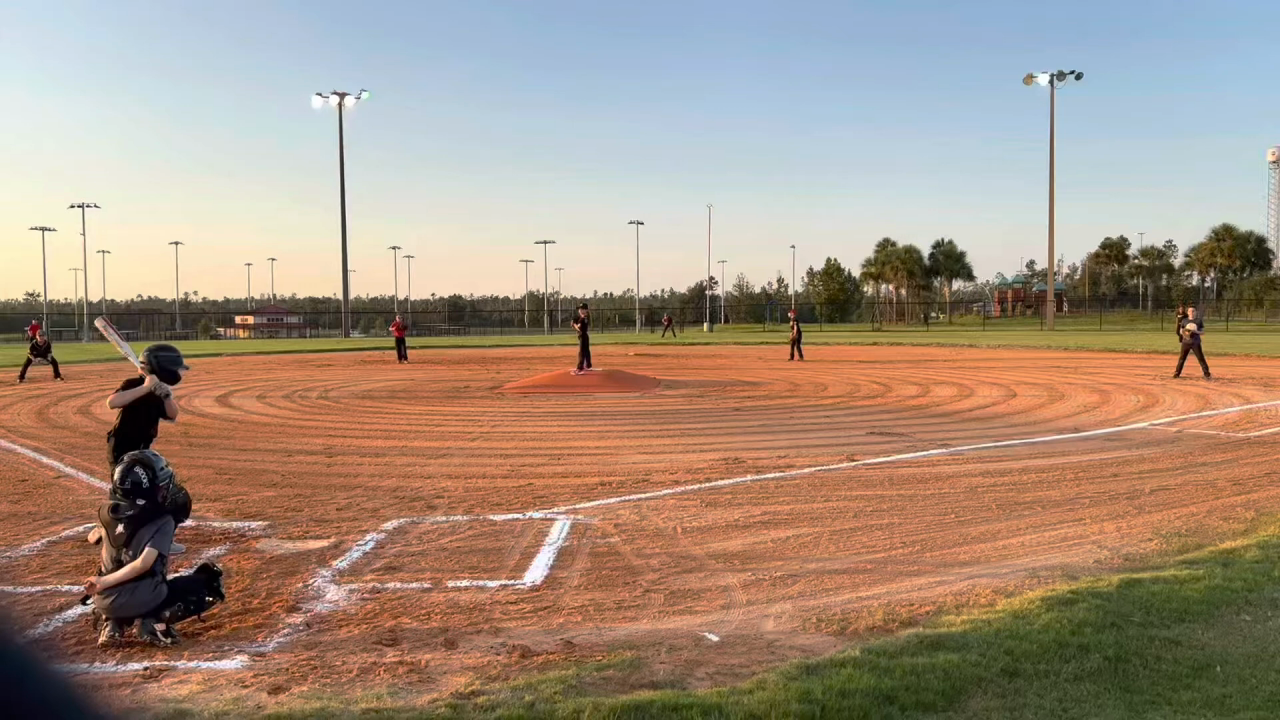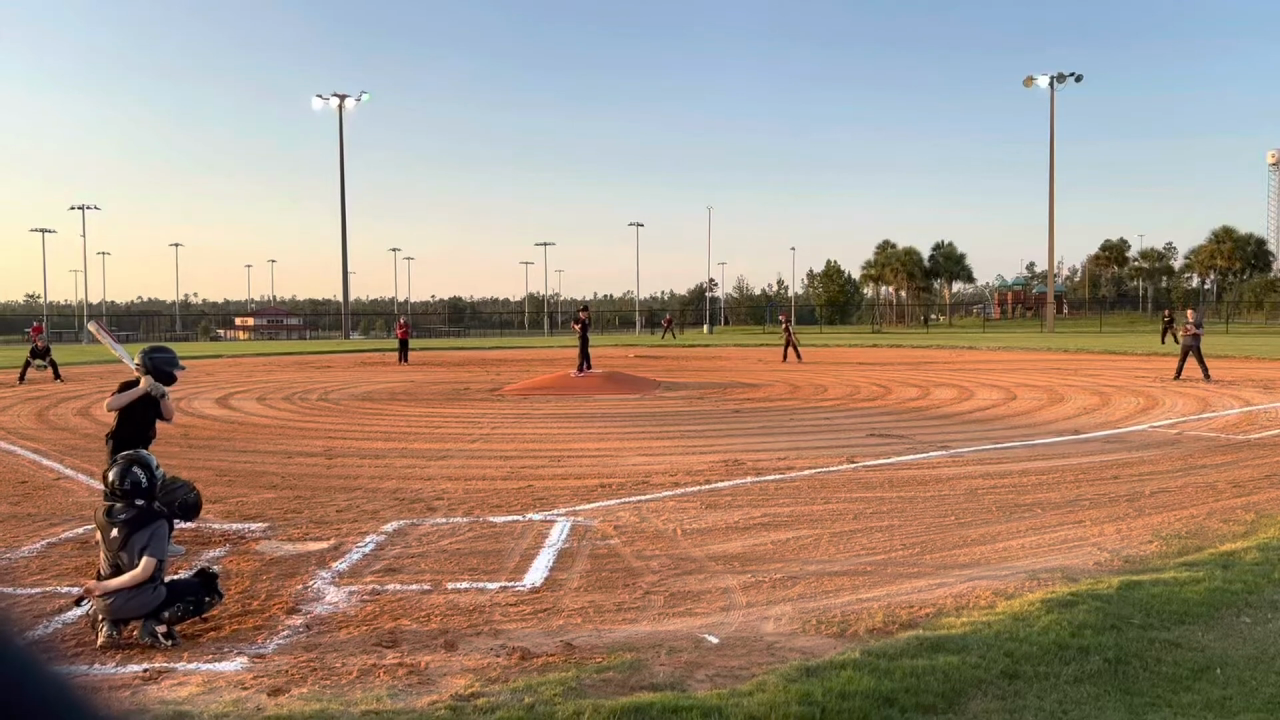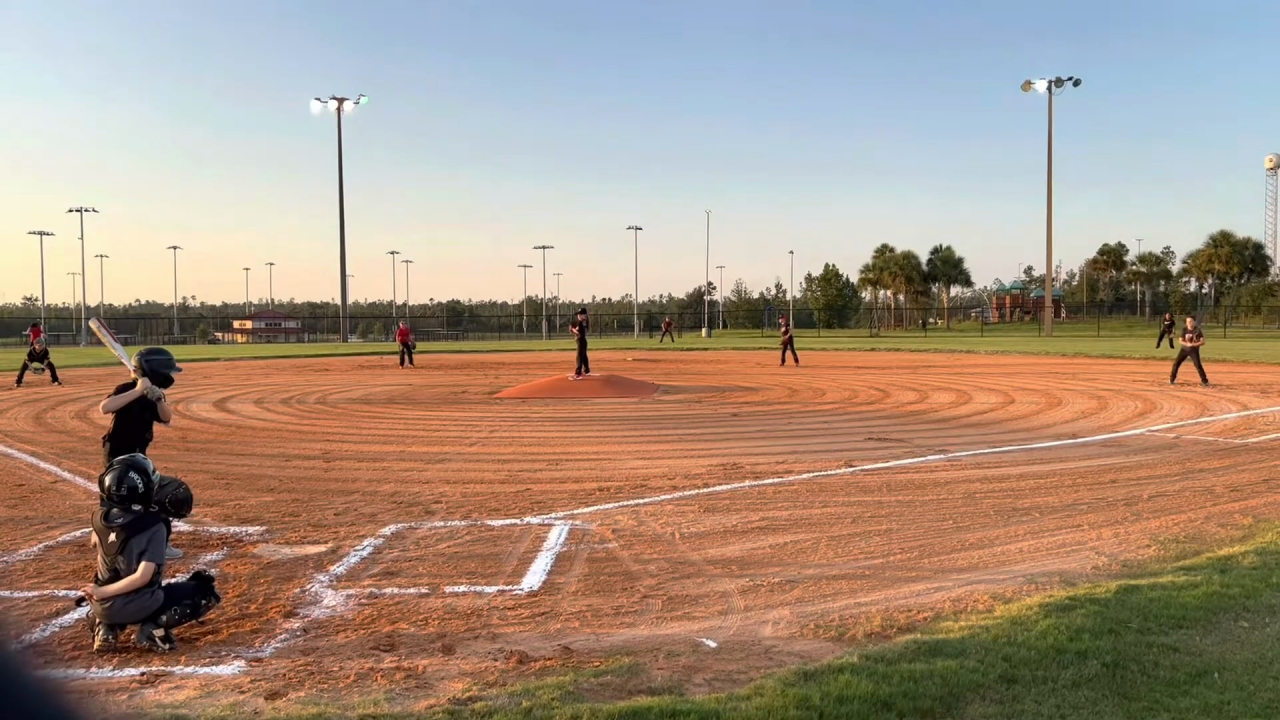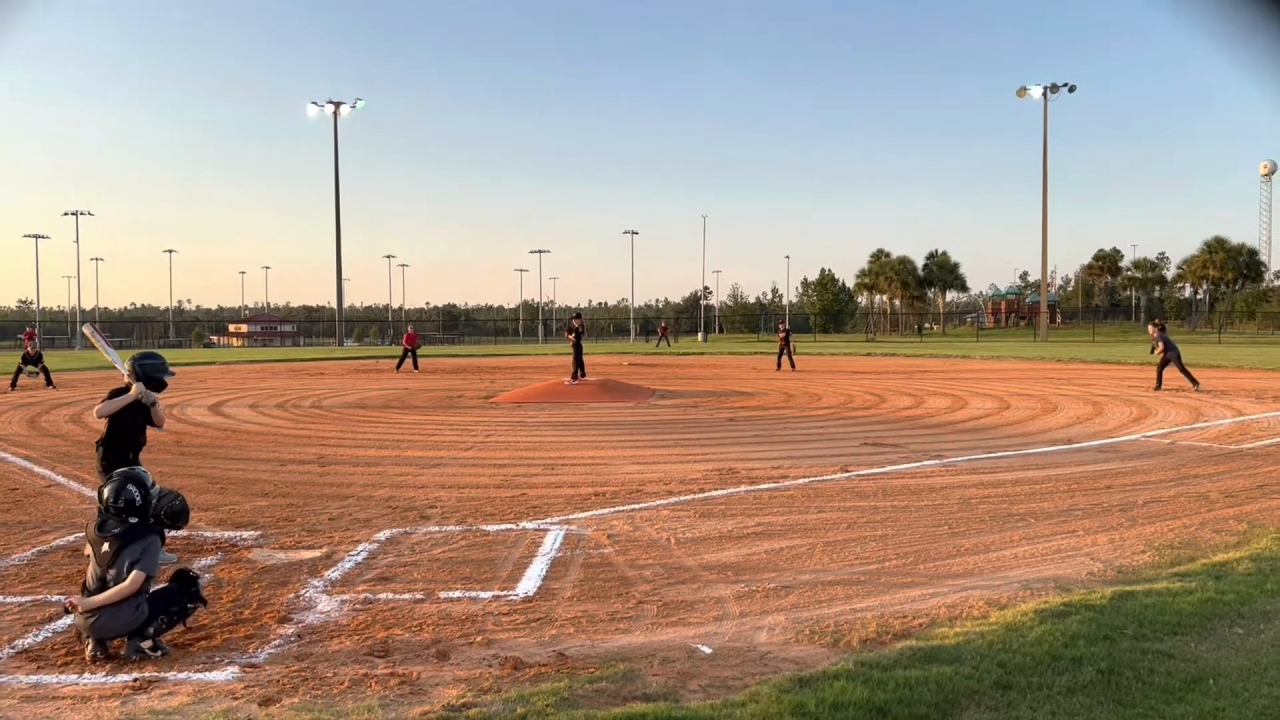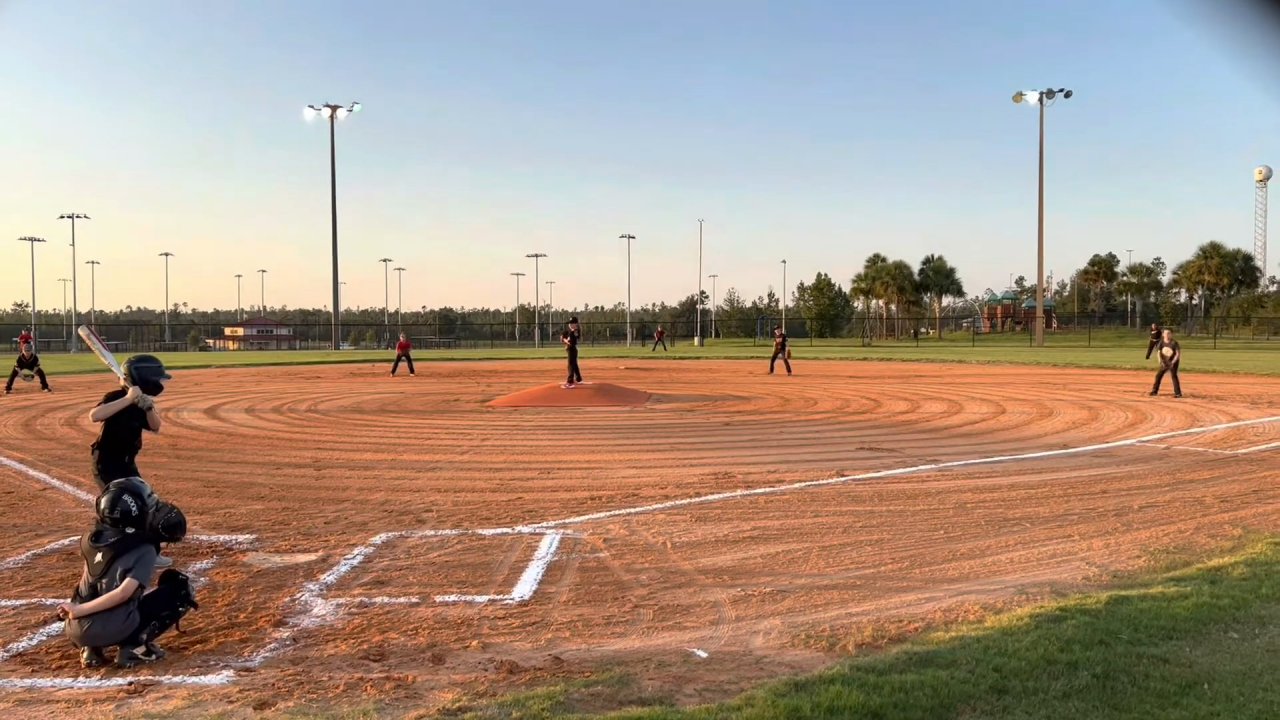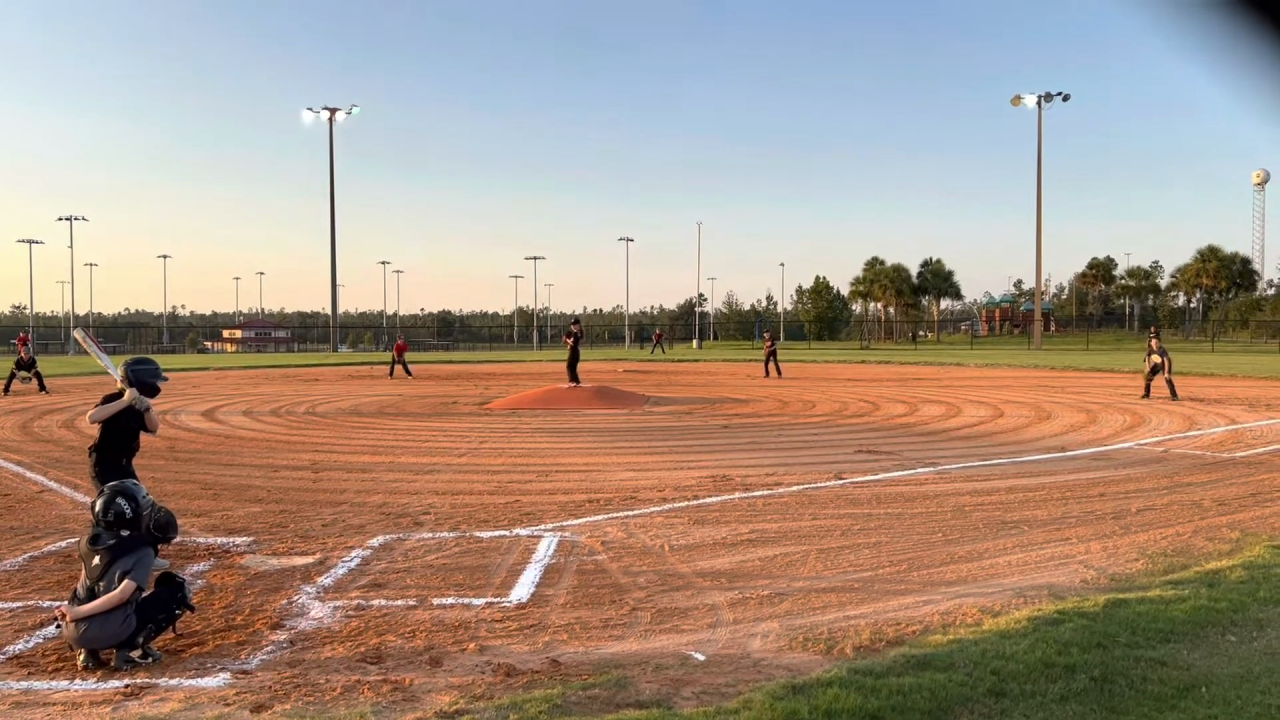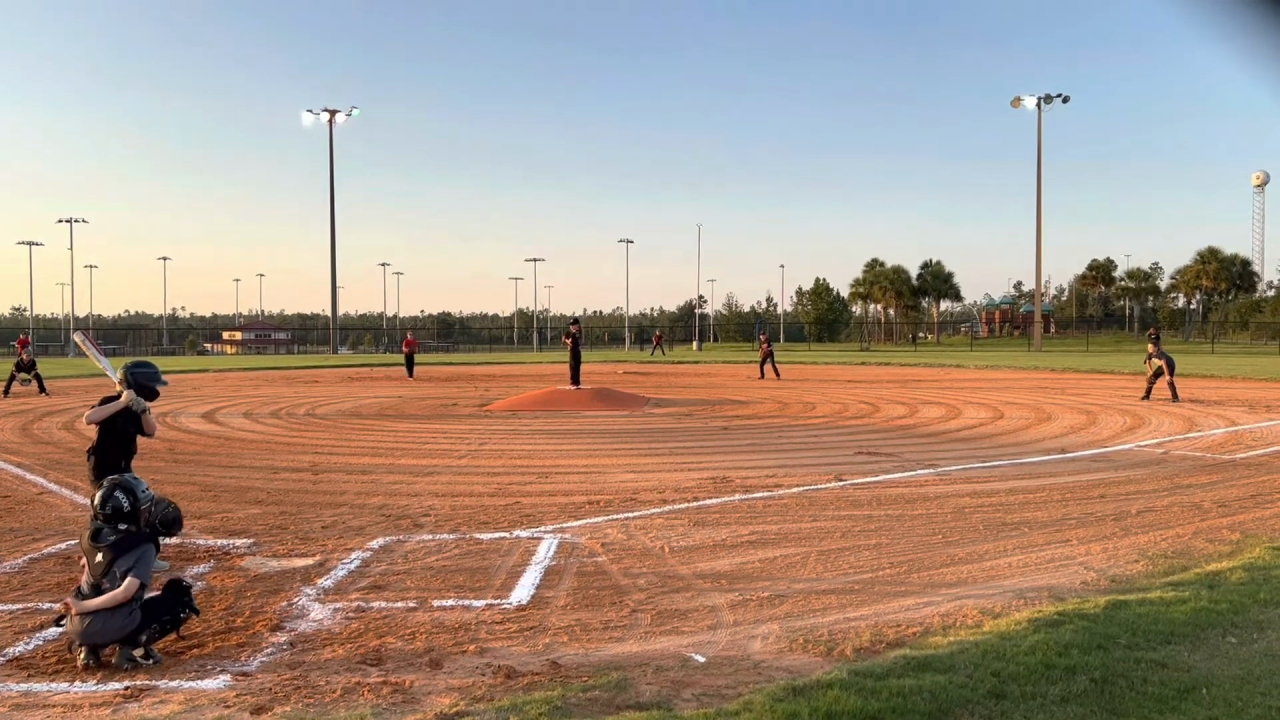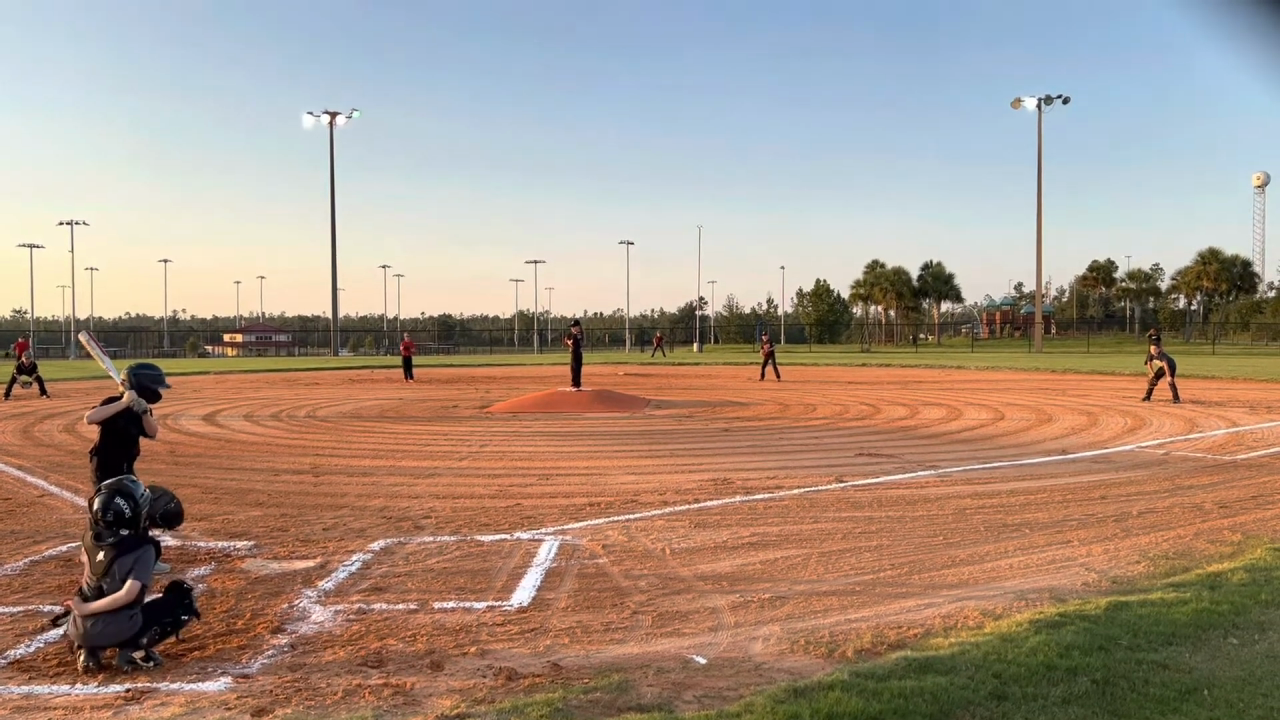
dt=0.7s
person 1, frame 1
left shoulder: (158, 390)
right shoulder: (134, 385)
left elbow: (172, 416)
right elbow: (112, 402)
left wrist: (166, 395)
right wrist: (145, 388)
left hip: (140, 449)
right hip: (123, 449)
person 1, frame 2
left shoulder: (155, 391)
right shoulder: (129, 387)
left elbow: (168, 417)
right elbow: (109, 406)
left wrist: (162, 395)
right wrist: (141, 389)
left hip: (139, 450)
right hip: (122, 451)
person 1, frame 3
left shoulder: (154, 393)
right shoulder: (127, 390)
left elbow: (166, 419)
right elbow: (104, 407)
left wrist: (159, 399)
right wrist: (137, 392)
left hip: (136, 453)
right hip: (118, 454)
person 1, frame 4
left shoulder: (146, 398)
right shoulder: (120, 394)
left elbow: (159, 423)
right elbow: (98, 412)
left wrist: (153, 403)
right wrist: (131, 396)
left hip: (131, 459)
right hip: (111, 459)
person 1, frame 5
left shoulder: (141, 402)
right shoulder: (116, 398)
left elbow: (155, 427)
right elbow: (94, 416)
left wrist: (149, 407)
right wrist: (128, 400)
left hip: (126, 462)
right hip: (106, 462)
person 1, frame 6
left shoulder: (138, 404)
right shoulder: (113, 399)
left elbow: (153, 428)
right elbow: (92, 417)
left wrist: (146, 408)
right wrist: (125, 401)
left hip: (124, 464)
right hip: (104, 464)
person 1, frame 7
left shoulder: (139, 405)
right shoulder: (110, 404)
left elbow: (150, 431)
right elbow: (88, 418)
left wrist: (143, 410)
right wrist: (122, 403)
left hip: (123, 467)
right hip: (103, 469)
person 1, frame 8
left shoulder: (140, 407)
right shoulder: (113, 403)
left elbow: (152, 433)
right elbow: (89, 418)
left wrist: (145, 412)
right wrist: (123, 403)
left hip: (125, 468)
right hip: (105, 468)
person 2, frame 1
left shoulder: (107, 512)
right shoulder: (162, 520)
left elbow: (93, 538)
right elbow: (143, 564)
right wrist: (105, 582)
left hip: (107, 601)
right hip: (145, 601)
right knee: (210, 582)
left ankle: (113, 623)
right ankle: (157, 622)
person 2, frame 2
left shoulder: (103, 515)
right shoulder: (156, 523)
right elbow: (144, 572)
right wrist: (103, 587)
left hip: (107, 602)
right hip: (142, 603)
right knee: (208, 585)
left ankle: (110, 623)
right ankle: (157, 624)
person 2, frame 3
left shoulder: (100, 518)
right shoulder: (153, 527)
right elbow: (142, 577)
right wrist: (101, 592)
left hip: (104, 607)
right hip: (139, 608)
right knee: (205, 591)
left ankle: (107, 628)
right ankle: (154, 628)
person 2, frame 4
left shoulder: (96, 529)
right shoulder: (149, 539)
right elbow: (131, 586)
right wrist: (87, 604)
left hip: (87, 621)
right hip: (123, 622)
right knee: (189, 589)
left ankle: (97, 640)
right ankle: (143, 640)
person 2, frame 5
left shoulder: (92, 539)
right shoulder: (144, 549)
right elbow: (123, 594)
right wrist: (78, 610)
left hip: (76, 630)
right hip: (112, 631)
right knee: (181, 589)
left ankle: (91, 648)
right ankle: (135, 647)
person 2, frame 6
left shoulder: (90, 541)
right shoulder: (142, 552)
right elbow: (121, 596)
right wrist: (76, 613)
left hip: (72, 632)
right hip: (109, 634)
right knee: (177, 590)
left ankle: (88, 651)
right ankle: (132, 650)
person 2, frame 7
left shoulder: (90, 535)
right shoulder: (143, 547)
right elbow: (125, 593)
right wrist: (83, 606)
left hip: (77, 627)
right hip: (113, 628)
right knee: (181, 596)
left ankle: (87, 648)
right ankle: (133, 649)
person 2, frame 8
left shoulder: (92, 537)
right shoulder: (143, 549)
right elbow: (127, 596)
right wrist: (85, 609)
left hip: (80, 630)
right hip: (116, 632)
right knee: (182, 597)
left ankle: (88, 651)
right ankle: (134, 651)
